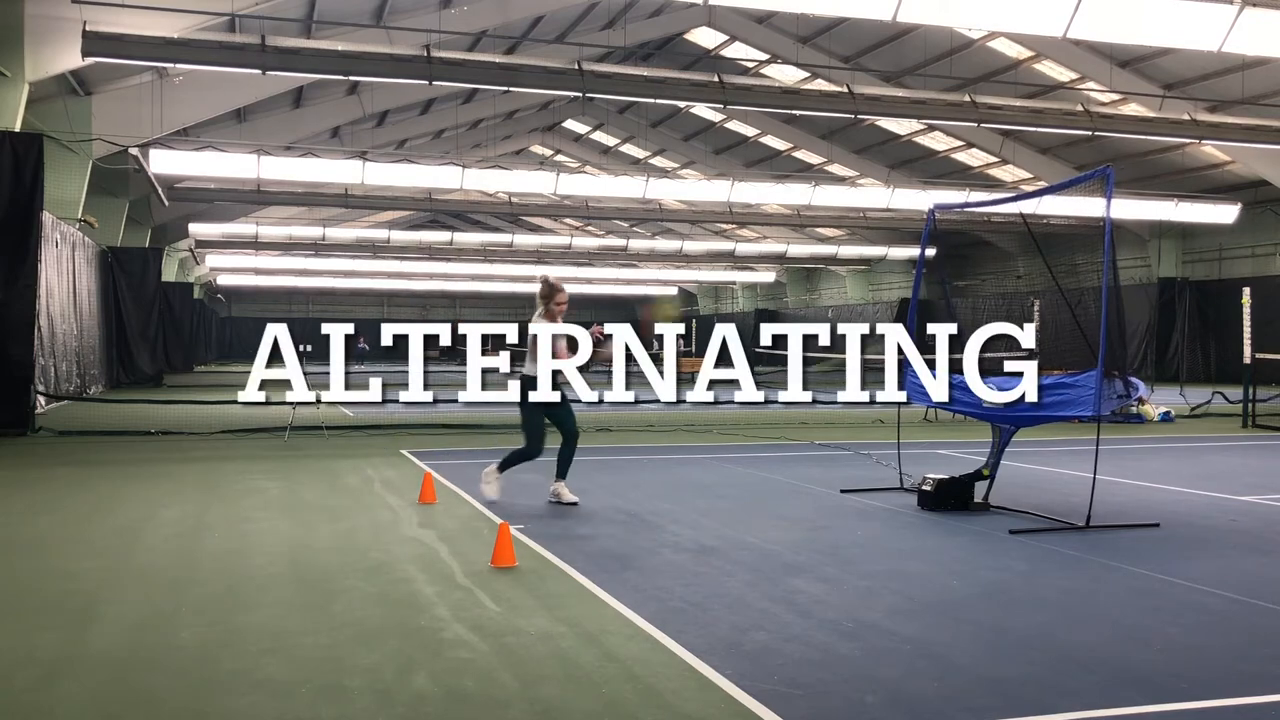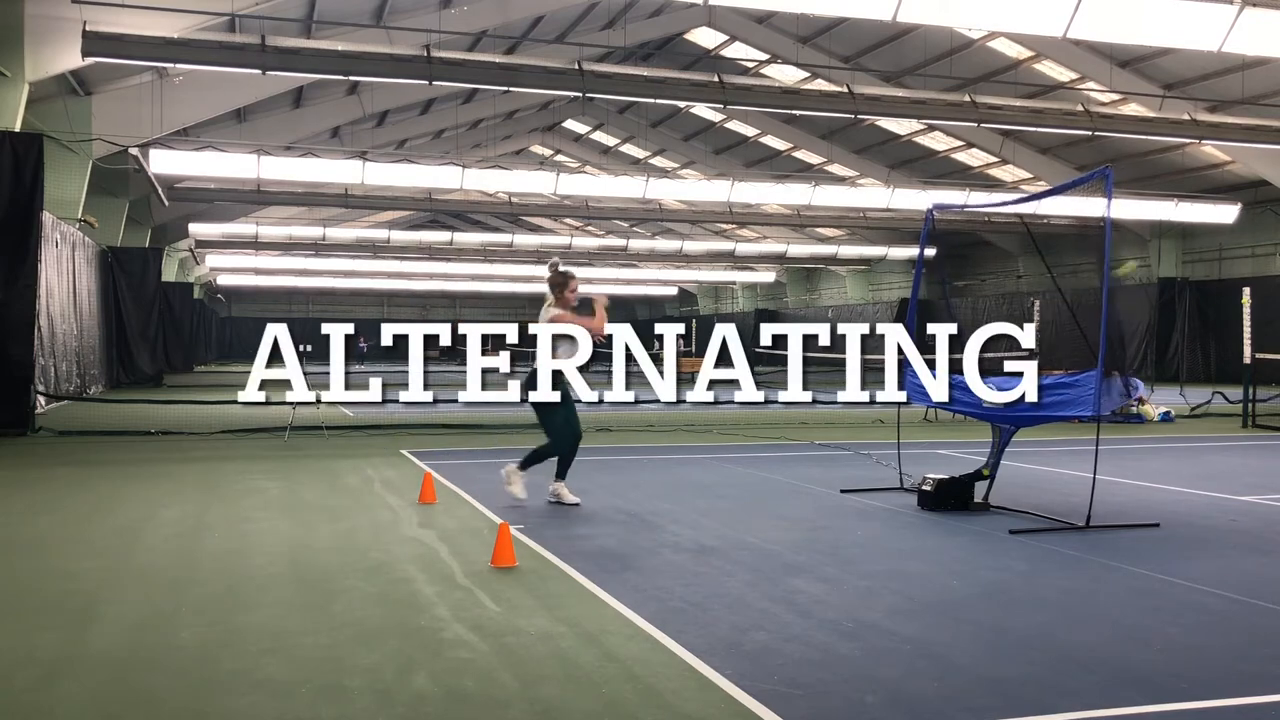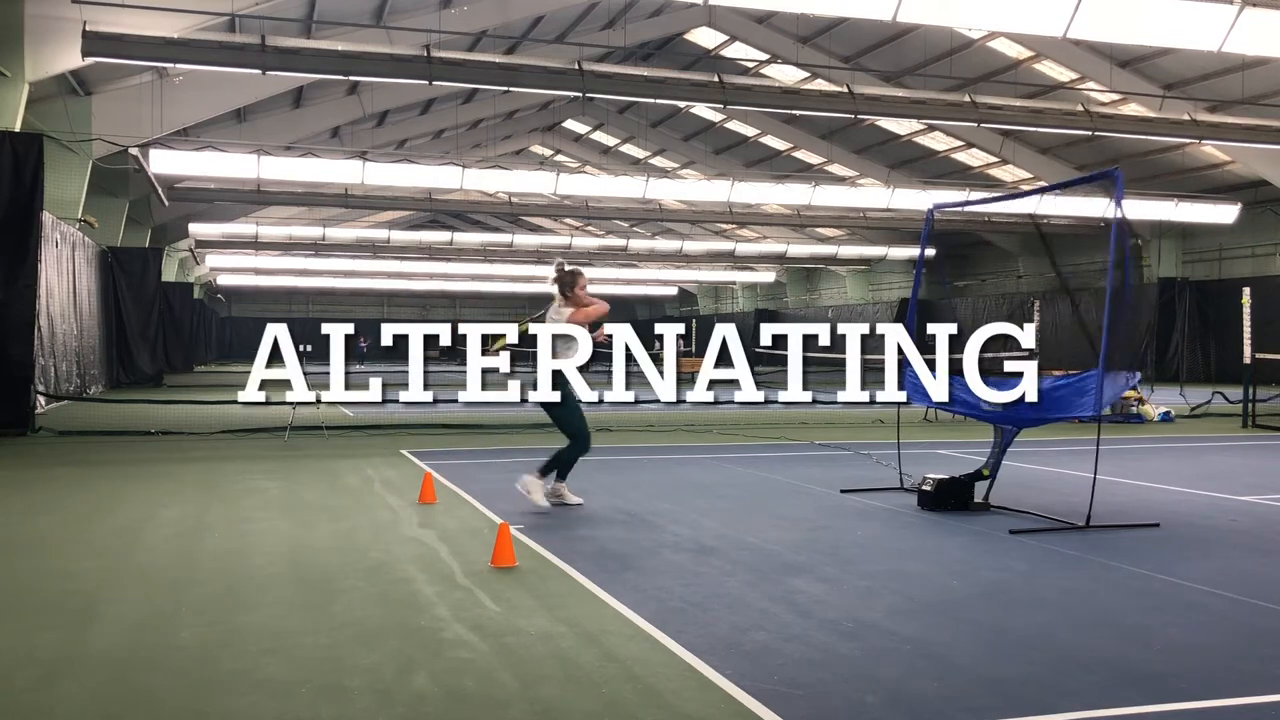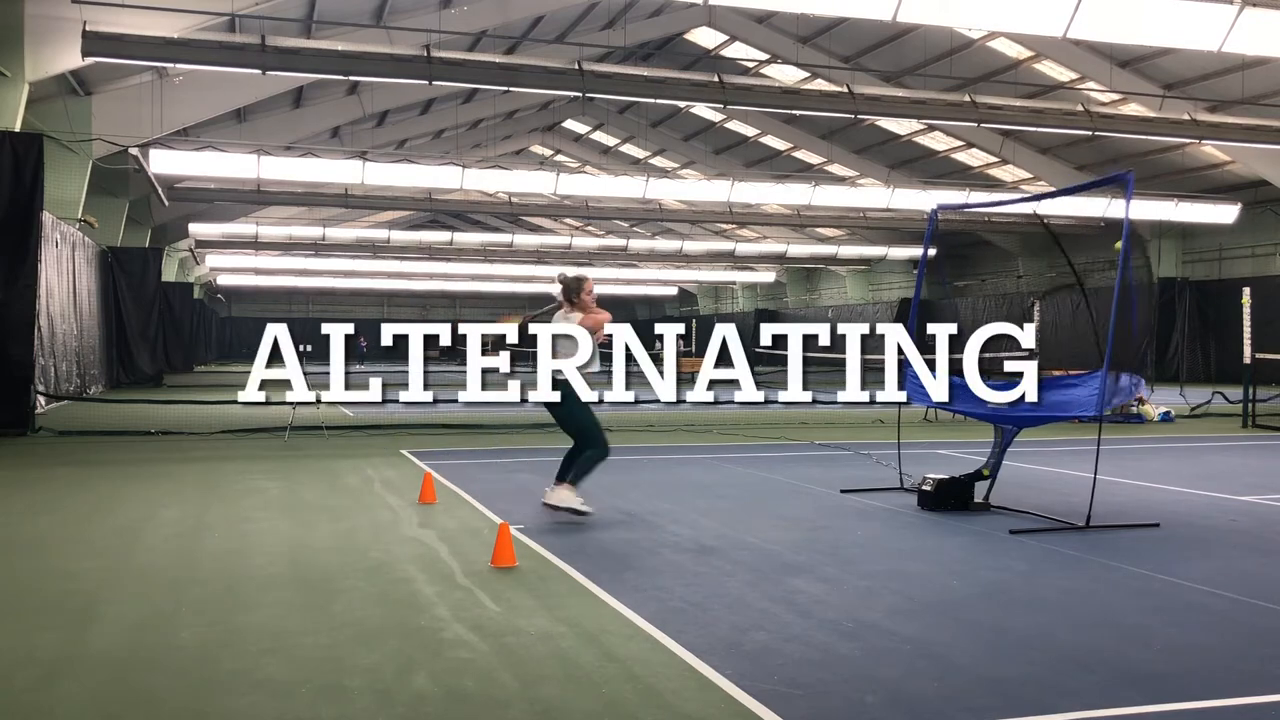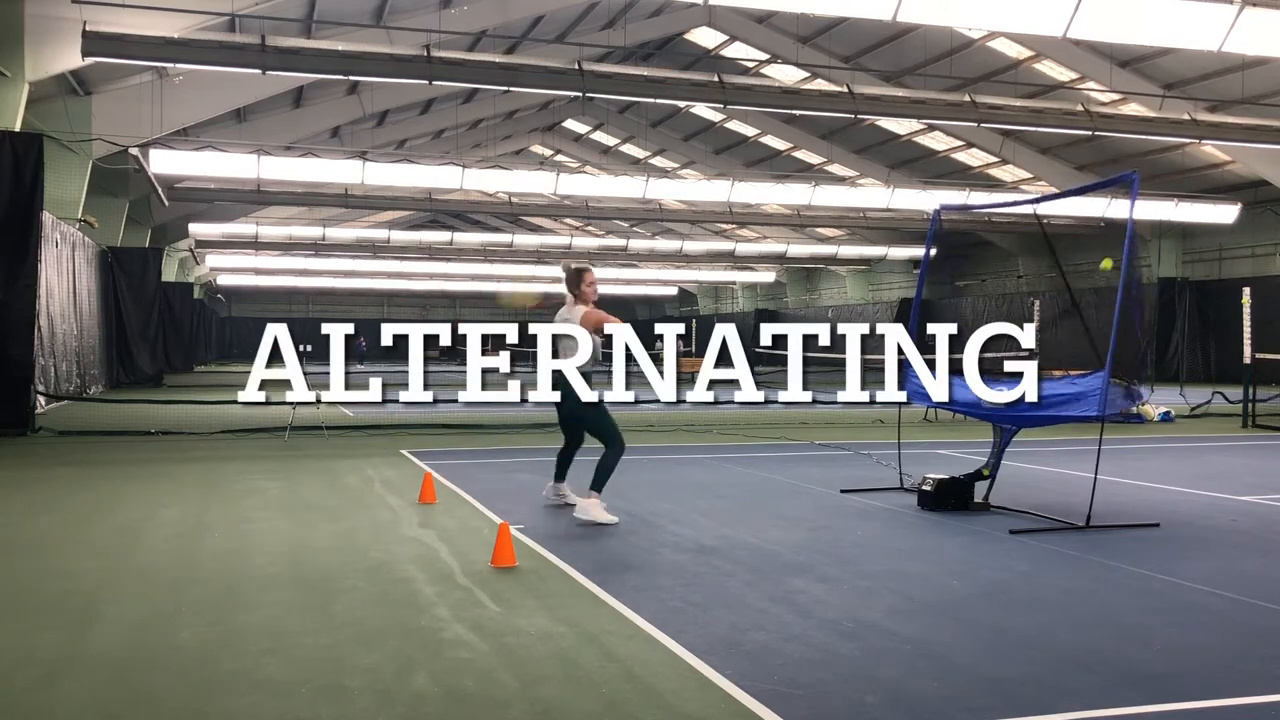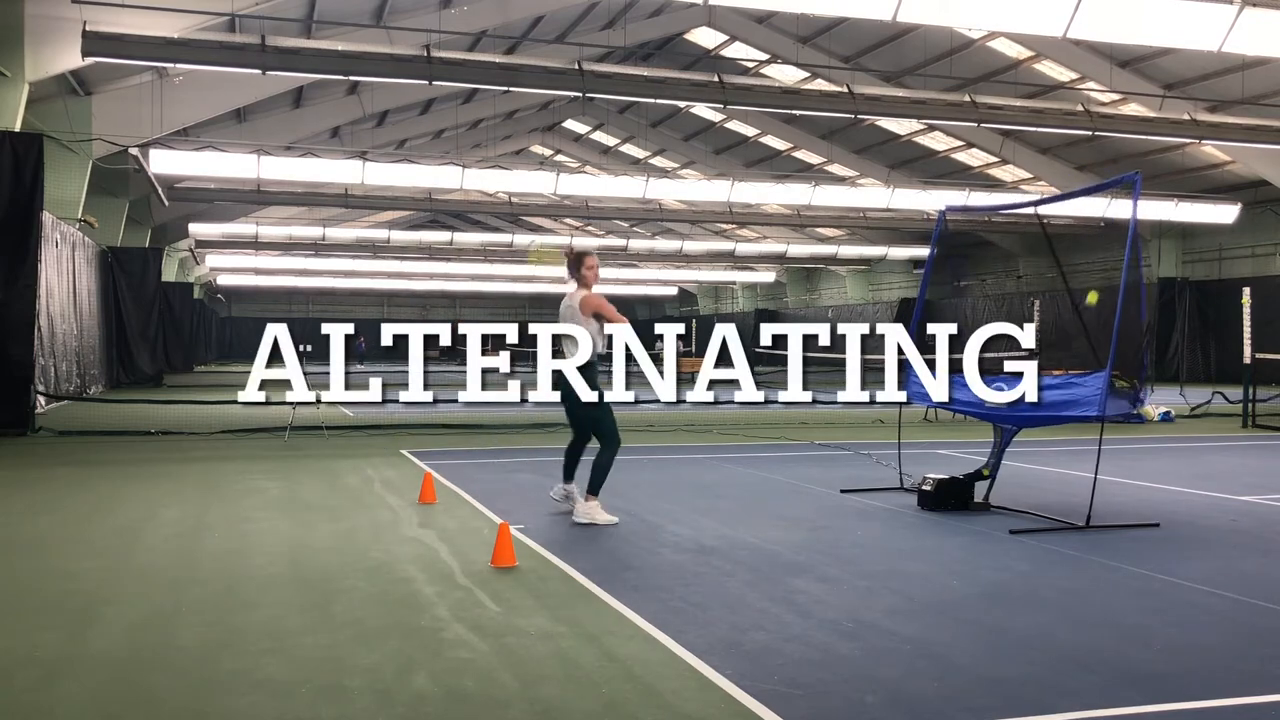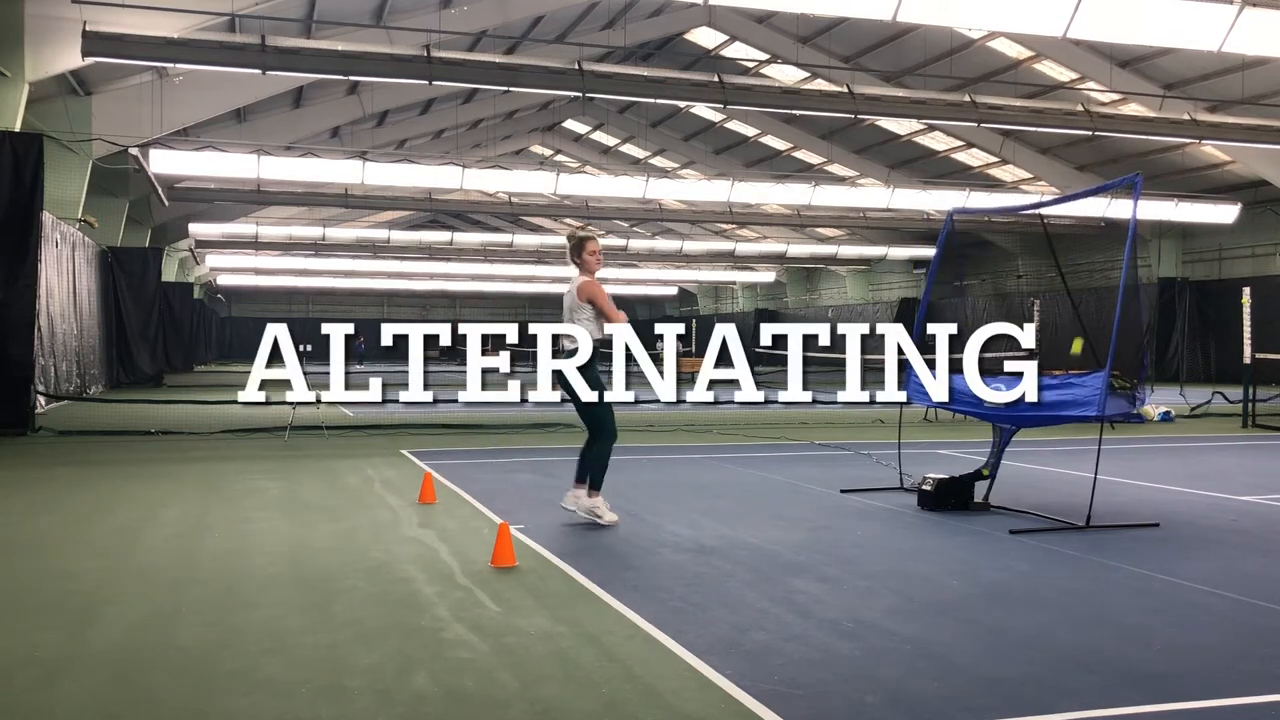
dt=0.1s
person 1, frame 1
left shoulder: (552, 317)
left elbow: (562, 341)
left wrist: (587, 333)
right hip: (534, 387)
left knee: (571, 434)
right knee: (534, 448)
left ankle: (558, 486)
right ankle: (494, 472)
person 1, frame 2
left shoulder: (553, 307)
right shoulder: (558, 316)
right elbow: (599, 328)
left wrist: (590, 332)
right wrist: (601, 306)
left hip: (555, 380)
left knee: (573, 436)
right knee: (560, 443)
left ankle: (558, 487)
right ankle: (515, 470)
person 1, frame 3
left shoulder: (558, 308)
right shoulder: (573, 316)
right elbow: (604, 307)
left wrist: (591, 336)
right wrist: (586, 300)
left hip: (556, 380)
right hip: (554, 384)
left knee: (581, 438)
right knee: (581, 442)
left ankle: (557, 487)
right ankle: (535, 480)
person 1, frame 4
left shoulder: (561, 317)
right shoulder: (586, 321)
right elbow: (607, 316)
left wrist: (592, 340)
right wrist: (590, 309)
left hip: (557, 391)
right hip: (568, 394)
left knee: (583, 443)
right knee: (599, 447)
left ankle: (559, 488)
right ankle: (563, 491)
person 1, frame 5
left shoulder: (563, 314)
right shoulder: (591, 315)
right elbow: (621, 326)
left wrist: (597, 337)
left hip: (562, 384)
right hip: (577, 388)
left knee: (574, 440)
right knee: (615, 444)
left ankle: (557, 487)
right ankle: (590, 503)
person 1, frame 6
left shoulder: (570, 299)
right shoulder: (592, 300)
right elbow: (625, 325)
left wrist: (605, 324)
right wrist: (613, 320)
right hip: (582, 375)
left knee: (582, 436)
right knee: (611, 442)
left ankle: (565, 488)
right ankle: (589, 505)
person 1, frame 7
left shoulder: (575, 286)
right shoulder: (590, 286)
right elbow: (619, 321)
left wrist: (606, 314)
right wrist: (621, 315)
right hip: (582, 367)
left knee: (596, 435)
right knee: (607, 435)
left ankle: (578, 494)
right ankle: (592, 500)
